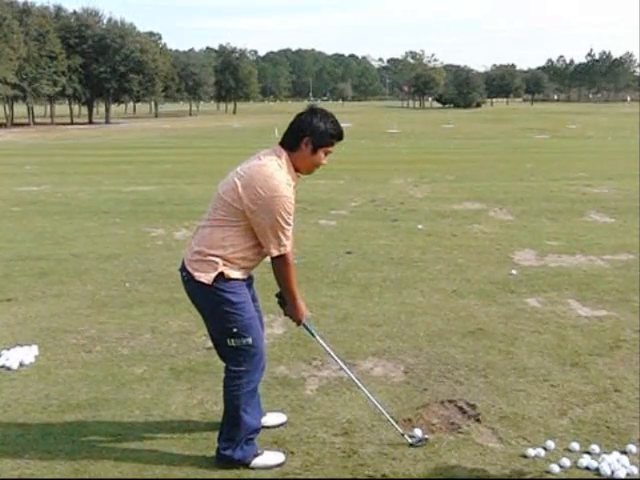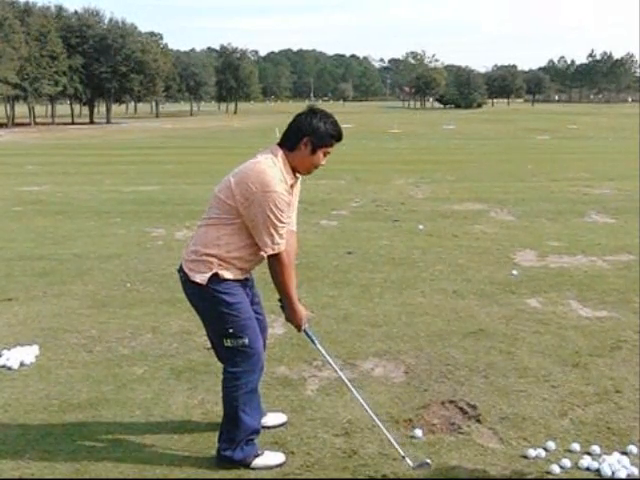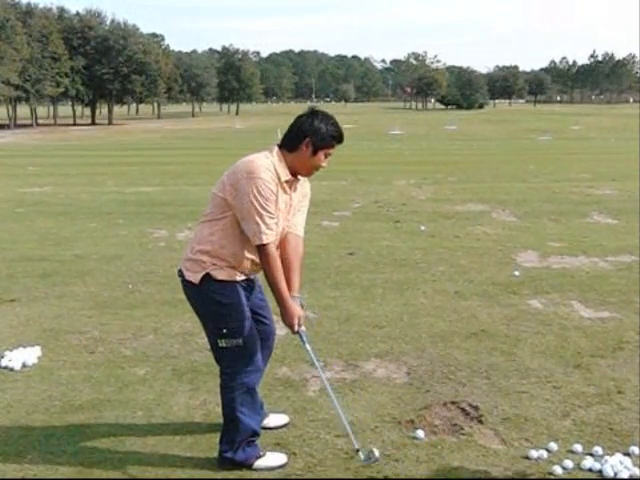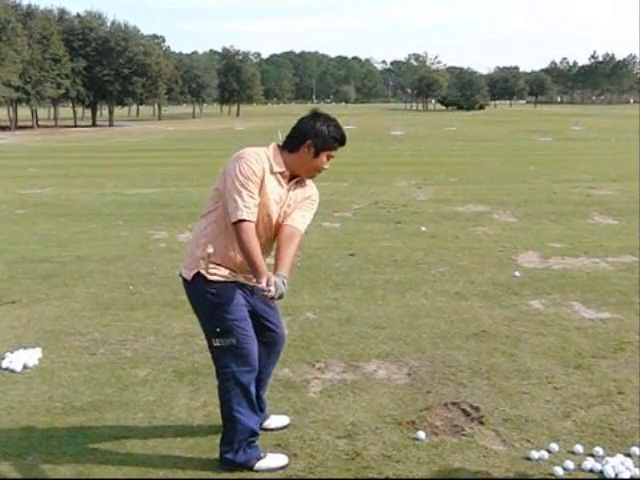
dt=1s
person 1, frame 1
left shoulder: (272, 163)
right shoulder: (274, 183)
left elbow: (283, 242)
right elbow: (281, 254)
left wrist: (288, 294)
right wrist: (294, 302)
left hip: (227, 268)
right hip: (214, 275)
left knee: (251, 341)
right knee: (247, 356)
left ankle: (249, 412)
right ankle: (236, 448)
person 1, frame 2
left shoulder: (288, 173)
right shoulder: (269, 181)
left elbow: (288, 237)
right elbow: (276, 254)
left wrist: (292, 296)
right wrist: (293, 305)
left hip: (233, 270)
right hip: (211, 275)
left knee: (255, 339)
right knee: (246, 355)
left ankle: (249, 412)
right ankle: (237, 448)
person 1, frame 3
left shoulder: (300, 185)
right shoulder: (258, 173)
left elbow: (292, 239)
right elbow: (265, 245)
left wrist: (294, 297)
right wrist: (285, 303)
left hip: (241, 273)
right hip: (211, 274)
left knee: (262, 336)
right knee: (242, 358)
left ankle: (250, 411)
right ankle: (239, 448)
person 1, frame 4
left shoulder: (307, 193)
right shoulder: (250, 162)
left elbow: (291, 233)
right elbow: (242, 223)
left wrist: (280, 277)
right wrist: (261, 273)
left hip: (248, 275)
right hip: (210, 274)
left knee: (271, 338)
right knee: (240, 358)
left ankle: (252, 412)
right ankle: (240, 450)
